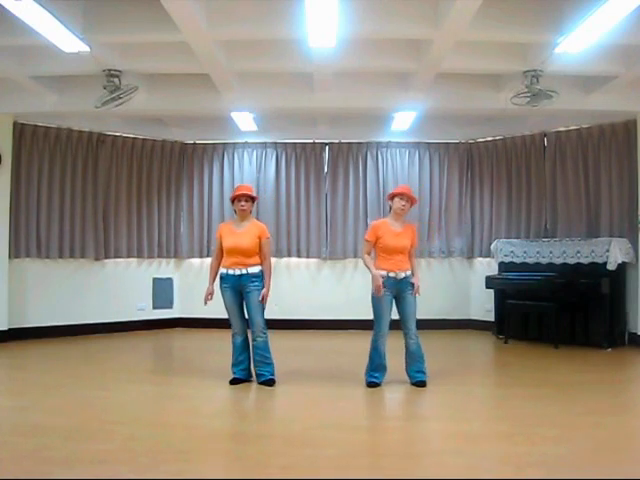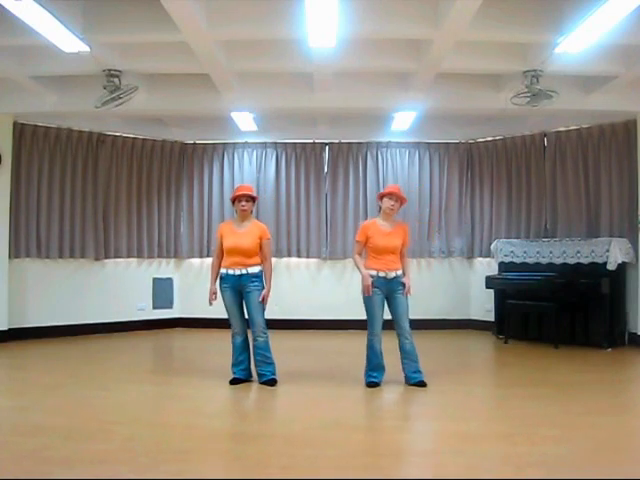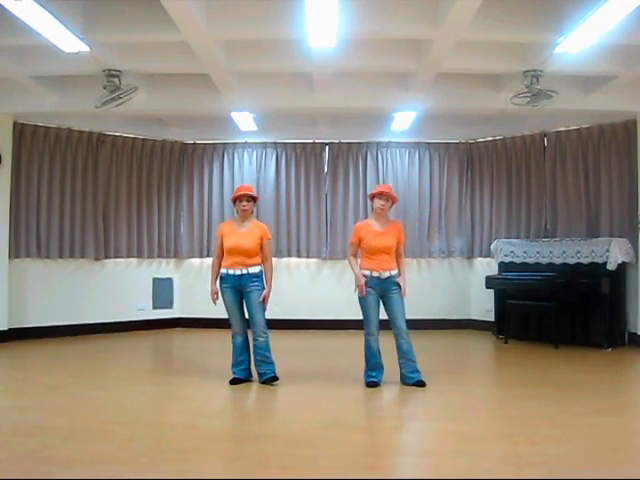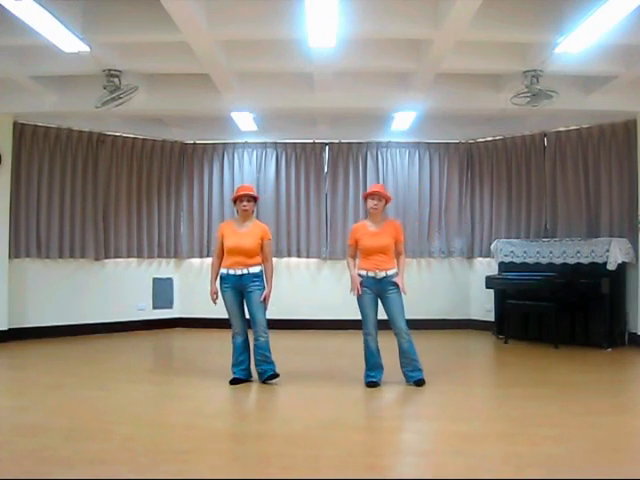
dt=0.2s
person 1, frame 1
left shoulder: (411, 229)
right shoulder: (377, 226)
right elbow: (366, 254)
left wrist: (415, 276)
right wrist: (375, 273)
left hip: (405, 282)
right hip: (384, 281)
left knee: (411, 330)
right knee: (381, 331)
left ankle: (417, 374)
right ankle: (375, 375)
person 1, frame 2
left shoulder: (402, 228)
right shoulder: (367, 226)
right elbow: (357, 254)
left wrist: (407, 277)
right wrist: (364, 273)
left hip: (396, 281)
right hip: (375, 281)
left knee: (404, 329)
right knee: (374, 331)
left ankle: (413, 374)
right ankle: (374, 375)
person 1, frame 3
left shoulder: (397, 227)
right shoulder: (360, 227)
left elbow: (400, 256)
right elbow: (352, 255)
left wrist: (402, 277)
right wrist: (357, 274)
left hip: (391, 281)
right hip: (369, 281)
left knee: (401, 329)
right knee: (371, 331)
left ankle: (410, 374)
right ankle: (373, 375)
person 1, frame 4
left shoulder: (394, 226)
right shoulder: (357, 229)
left elbow: (400, 254)
right elbow: (350, 257)
left wrist: (400, 276)
right wrist: (353, 275)
left hip: (389, 281)
right hip: (366, 281)
left knee: (401, 328)
right knee: (369, 331)
left ankle: (414, 373)
right ankle: (373, 375)
person 2, frame 1
left shoulder: (260, 228)
right shoulder: (223, 228)
left elbow: (266, 260)
right elbow: (217, 258)
left wrist: (266, 286)
right wrist: (210, 284)
left hip: (252, 279)
right hip: (228, 280)
left knee: (258, 327)
right knee: (237, 329)
left ankle: (265, 373)
right ankle: (241, 372)
person 2, frame 2
left shoulder: (261, 228)
right shoulder: (224, 228)
left elbow: (267, 260)
right elbow: (217, 258)
left wrist: (267, 286)
right wrist: (212, 284)
left hip: (252, 279)
right hip: (229, 280)
left knee: (259, 327)
right knee: (237, 329)
left ankle: (266, 373)
right ankle: (241, 372)
person 2, frame 3
left shoulder: (261, 229)
right shoulder: (224, 228)
left elbow: (267, 260)
right elbow: (217, 258)
left wrist: (268, 287)
right wrist: (213, 283)
left hip: (253, 279)
right hip: (229, 280)
left knee: (259, 327)
right knee: (237, 329)
left ankle: (266, 372)
right ankle: (241, 372)
person 2, frame 4
left shoulder: (262, 229)
right shoulder: (224, 227)
left elbow: (267, 260)
right elbow: (217, 257)
left wrist: (269, 287)
right wrist: (213, 283)
left hip: (253, 279)
right hip: (229, 280)
left knee: (260, 327)
right knee: (237, 329)
left ankle: (266, 370)
right ankle: (241, 372)
